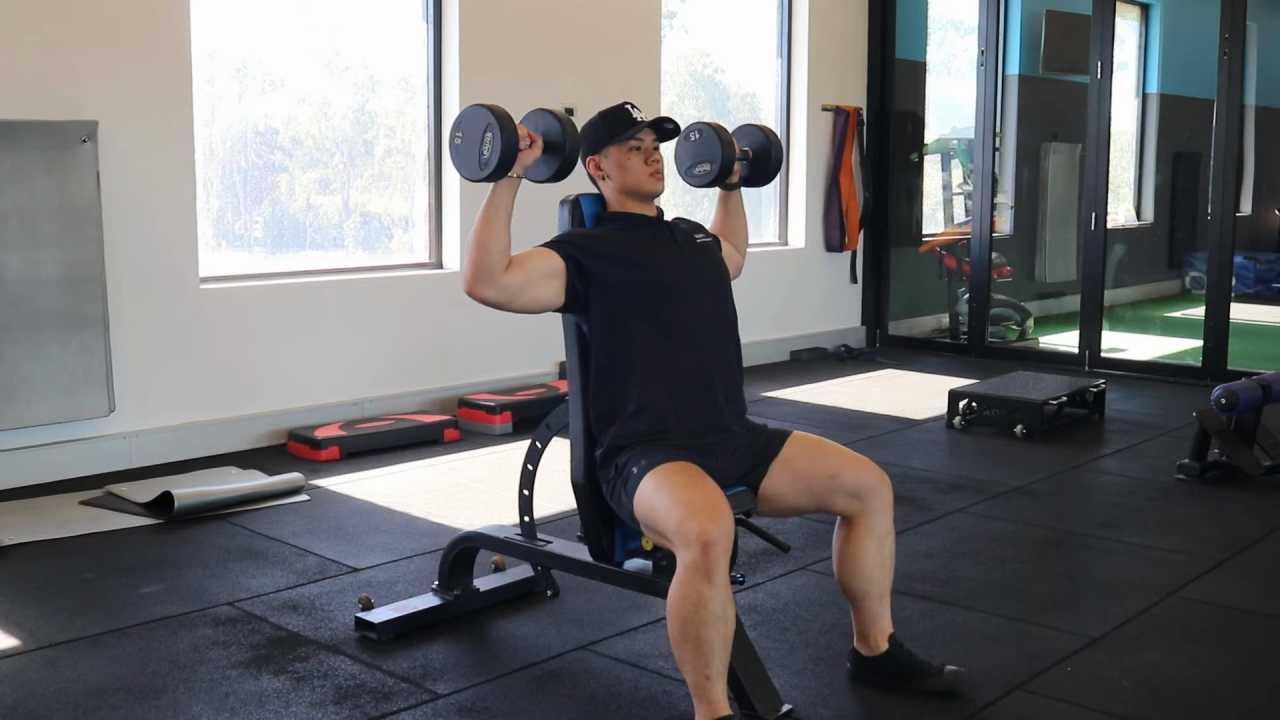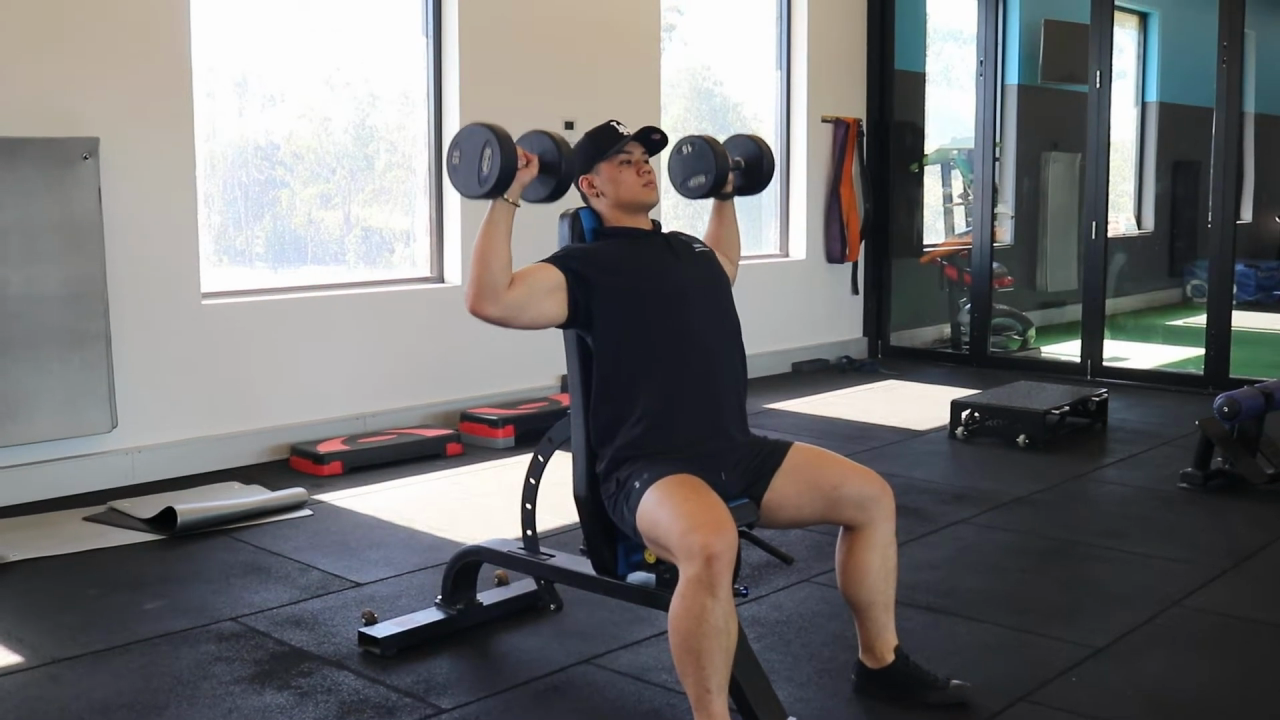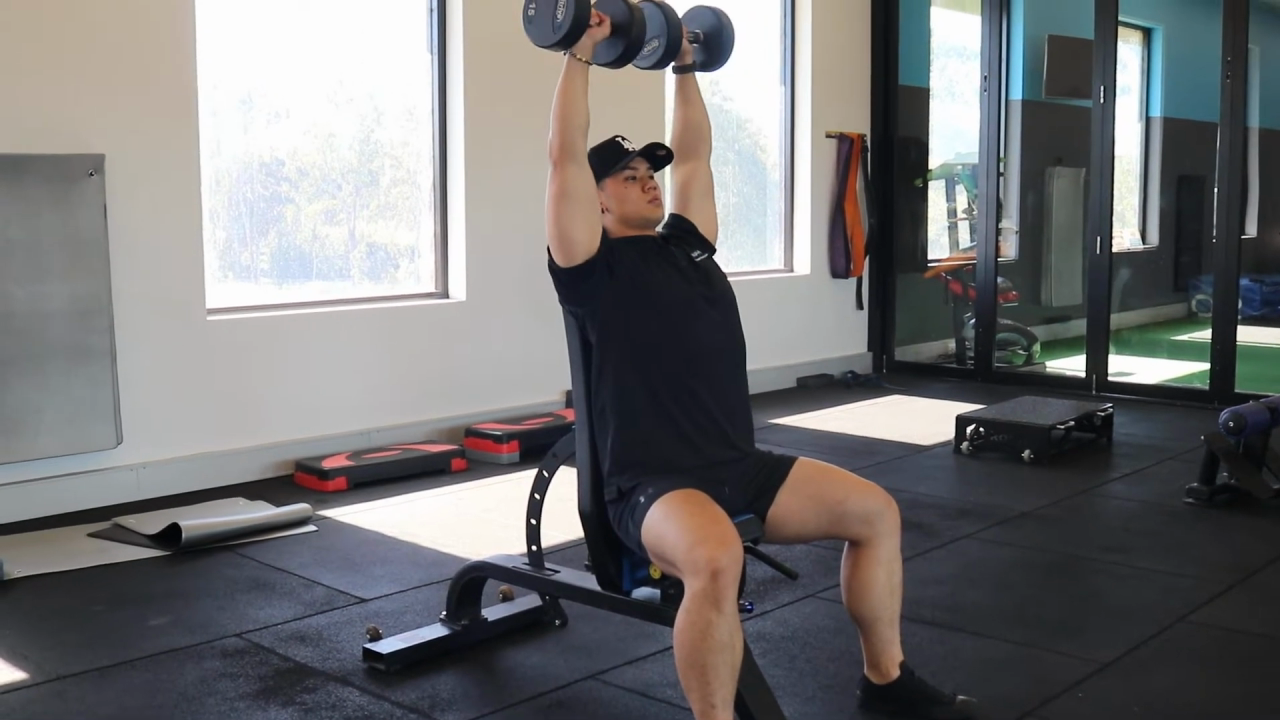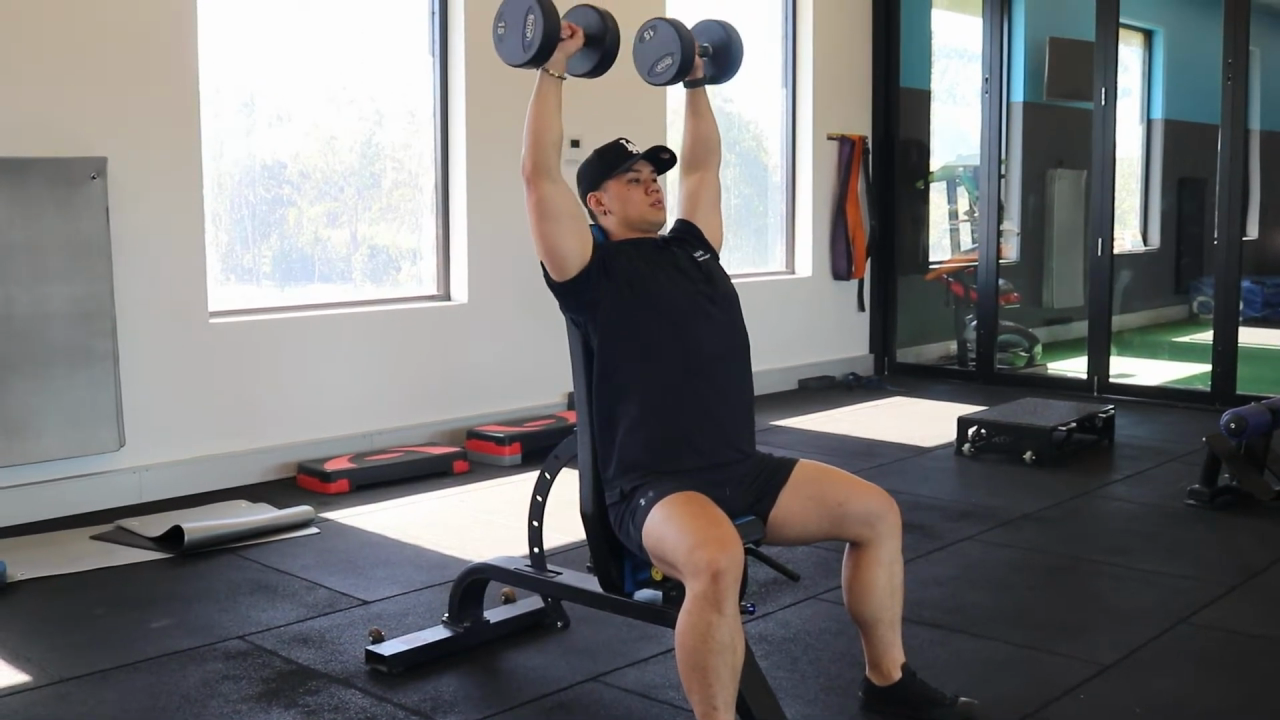
dt=1s
person 1, frame 1
left shoulder: (691, 235)
right shoulder: (588, 250)
left elbow: (733, 258)
right elbow: (486, 281)
left wrist: (731, 185)
right wrist: (508, 178)
left hip: (734, 438)
right hip: (647, 454)
left knee: (869, 487)
right knee: (708, 534)
left ankle: (876, 650)
person 1, frame 2
left shoulder: (687, 249)
right shoulder: (587, 266)
left elbow: (726, 259)
right elbow: (487, 300)
left wrist: (723, 193)
right wrist: (506, 196)
left hip: (735, 451)
right hip: (649, 468)
left knee: (871, 497)
right knee: (711, 546)
left ankle: (881, 662)
person 1, frame 3
left shoulder: (686, 243)
right shoulder: (596, 266)
left elbow: (695, 153)
right elbow: (565, 156)
left wrist: (683, 68)
right wrist: (580, 52)
left hip: (739, 464)
right hip: (654, 483)
left knee: (875, 512)
right knee: (716, 562)
person 1, frame 4
left shoulder: (690, 247)
right shoulder: (596, 270)
left elbow: (703, 165)
right elbow: (539, 176)
left wrist: (693, 83)
right wrist: (554, 67)
left hip: (742, 468)
right hip: (655, 486)
left knee: (877, 512)
right knee: (717, 563)
